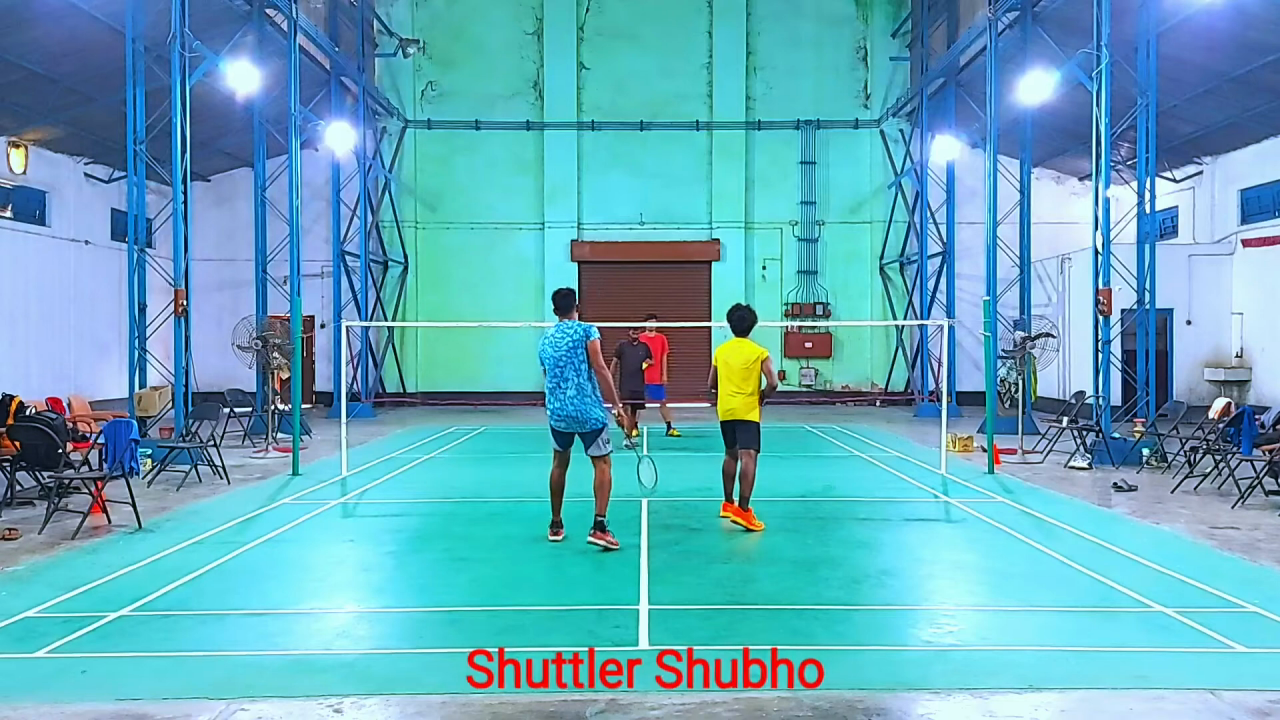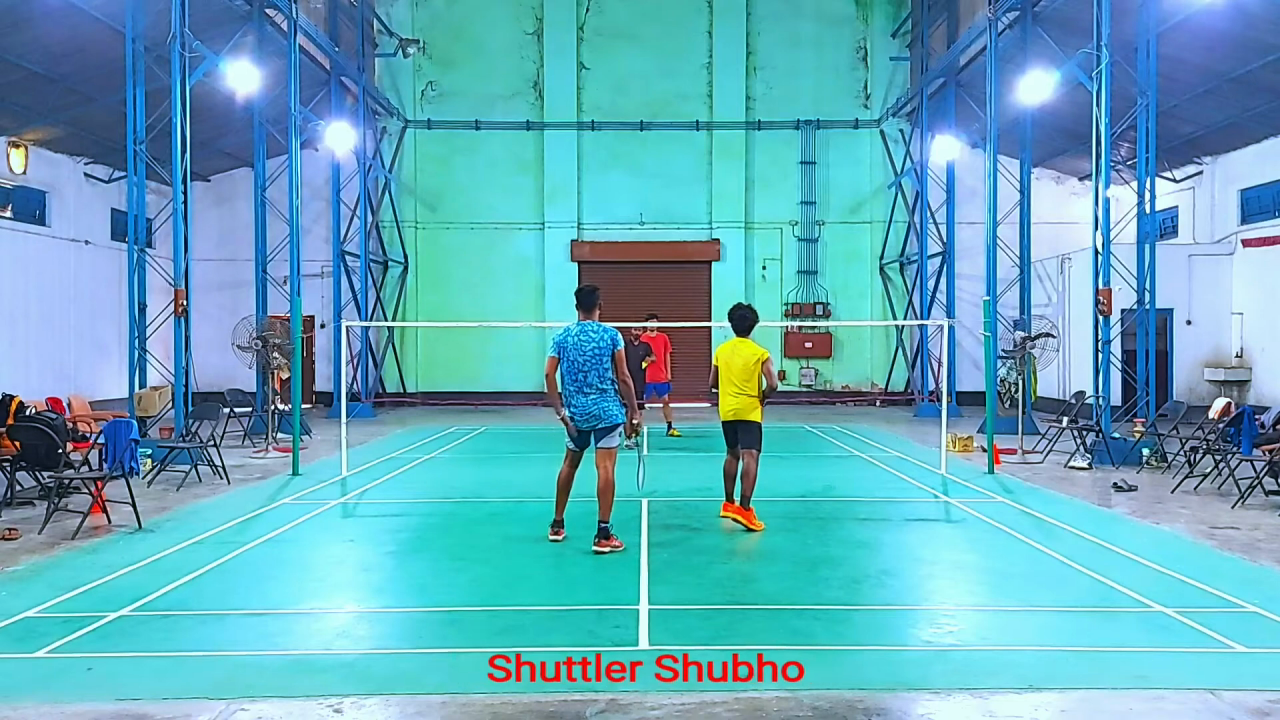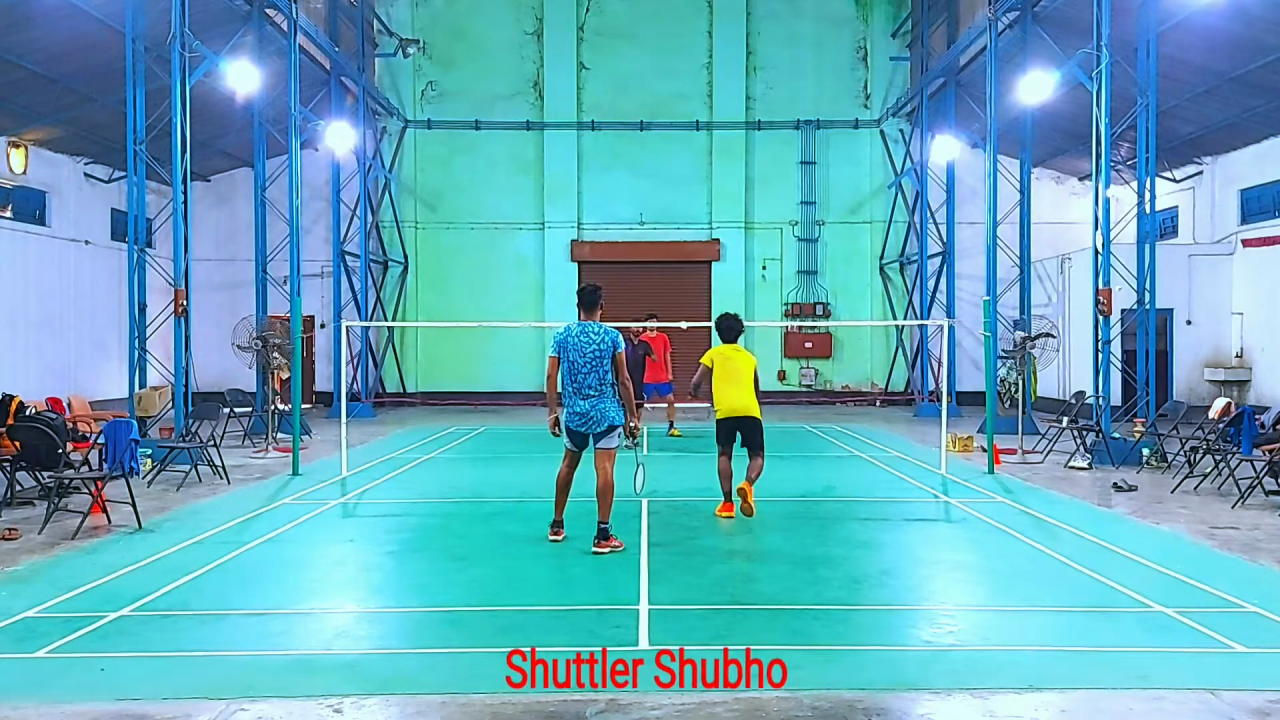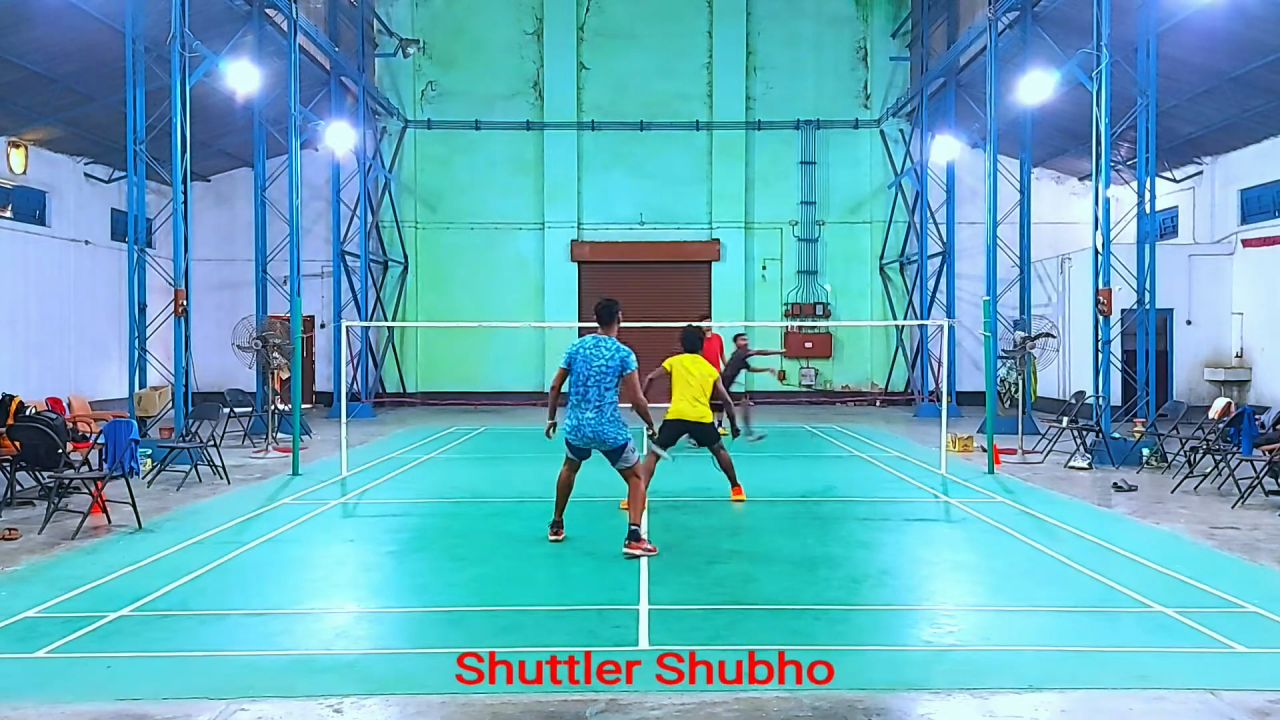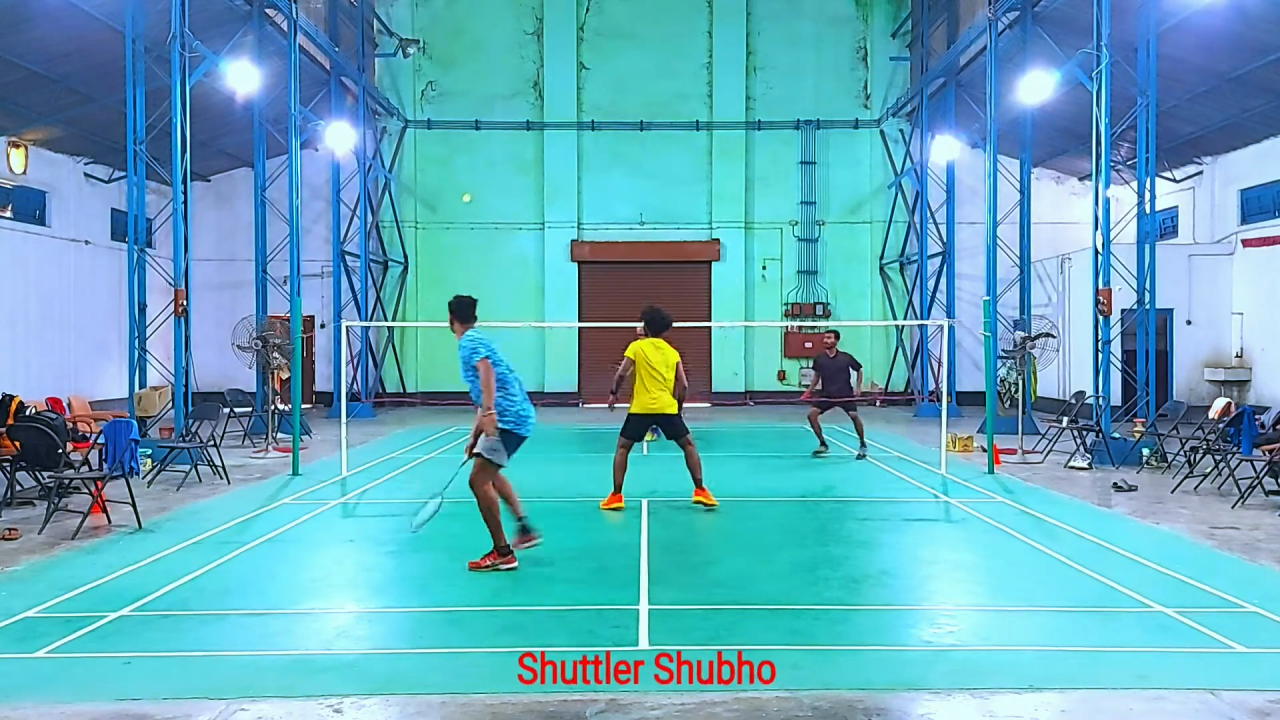
dt=1s
person 1, frame 1
left shoulder: (545, 340)
right shoulder: (586, 330)
right elbow: (599, 368)
right wrist: (616, 405)
left hip: (557, 412)
right hip: (589, 410)
left knee: (559, 465)
right knee: (602, 465)
left ankle: (556, 525)
right ankle: (599, 527)
person 1, frame 2
left shoulder: (562, 337)
right shoulder: (611, 335)
left elbow: (549, 375)
right elbow: (623, 378)
left wrist: (560, 411)
right wrist: (633, 412)
left hip: (576, 413)
right hip: (608, 411)
left knee: (569, 465)
right knee: (605, 469)
left ankle: (557, 524)
right ankle: (603, 535)
person 1, frame 3
left shoulder: (562, 335)
right shoulder: (612, 336)
left elbow: (551, 376)
right elbow: (623, 380)
left wrist: (553, 413)
right wrist: (632, 416)
left hip: (574, 414)
right hip: (607, 413)
left knee: (568, 465)
right knee: (604, 470)
left ankle: (557, 525)
right ankle: (602, 535)
person 1, frame 4
left shoulder: (577, 346)
right shoulder: (624, 354)
left elbow: (555, 386)
right elbow: (637, 399)
left wrist: (551, 419)
right wrist: (651, 426)
left hip: (575, 426)
right hip: (609, 429)
left knee: (568, 469)
right knee: (637, 478)
left ankle: (556, 525)
right ankle: (634, 537)
person 1, frame 5
left shoulder: (470, 341)
right shoulder: (476, 340)
left elbow: (487, 374)
left wrist: (488, 412)
right wrist: (476, 439)
left hip: (508, 418)
right hip: (518, 417)
left knee: (479, 481)
right knee: (491, 475)
left ankle: (503, 553)
right ankle: (524, 529)
person 2, frame 1
left shoulder: (720, 351)
right shoulder: (759, 352)
left elbow: (712, 384)
right elbow: (772, 383)
right wrist: (761, 397)
left hip: (725, 411)
right hip: (747, 411)
left knee: (731, 455)
right knee: (748, 457)
left ankle: (728, 504)
right ankle: (743, 510)
person 2, frame 2
left shoulder: (721, 350)
right shoulder: (760, 353)
left elbow: (713, 383)
right elbow: (772, 385)
right wrist: (762, 397)
left hip: (727, 411)
right hip: (749, 411)
left knee: (732, 454)
right knee: (750, 457)
left ankle: (729, 504)
right ankle: (744, 509)
person 2, frame 3
left shoulder: (713, 354)
right shoulder: (750, 358)
left elbow: (696, 382)
left wrist: (694, 393)
left hip: (725, 411)
right hip: (751, 412)
left knee: (725, 456)
right knee: (757, 457)
left ankle: (727, 503)
right ankle: (747, 486)
person 2, frame 4
left shoulder: (674, 361)
right shoulder: (711, 370)
left elbow: (651, 377)
right elbow: (727, 401)
right wrist: (734, 426)
left hip: (676, 416)
right hip: (702, 418)
left knee: (653, 453)
right knee: (719, 450)
right ankle: (736, 489)
person 2, frame 5
left shoulder: (636, 347)
right shoulder: (673, 352)
left elbow: (622, 374)
right elbow: (683, 386)
left wrist: (614, 393)
right wrist: (679, 409)
left hip: (641, 409)
right hip: (668, 409)
left knee: (622, 448)
right knee: (689, 446)
left ankle: (616, 496)
right ankle: (700, 490)
